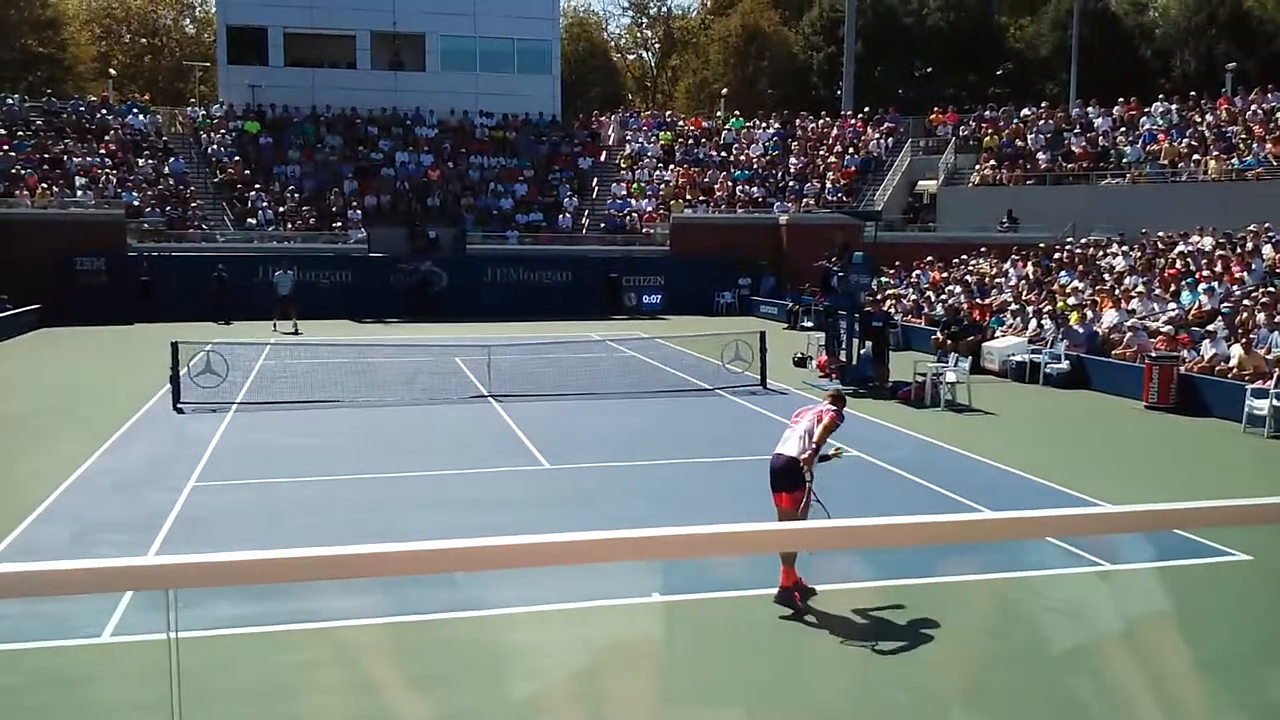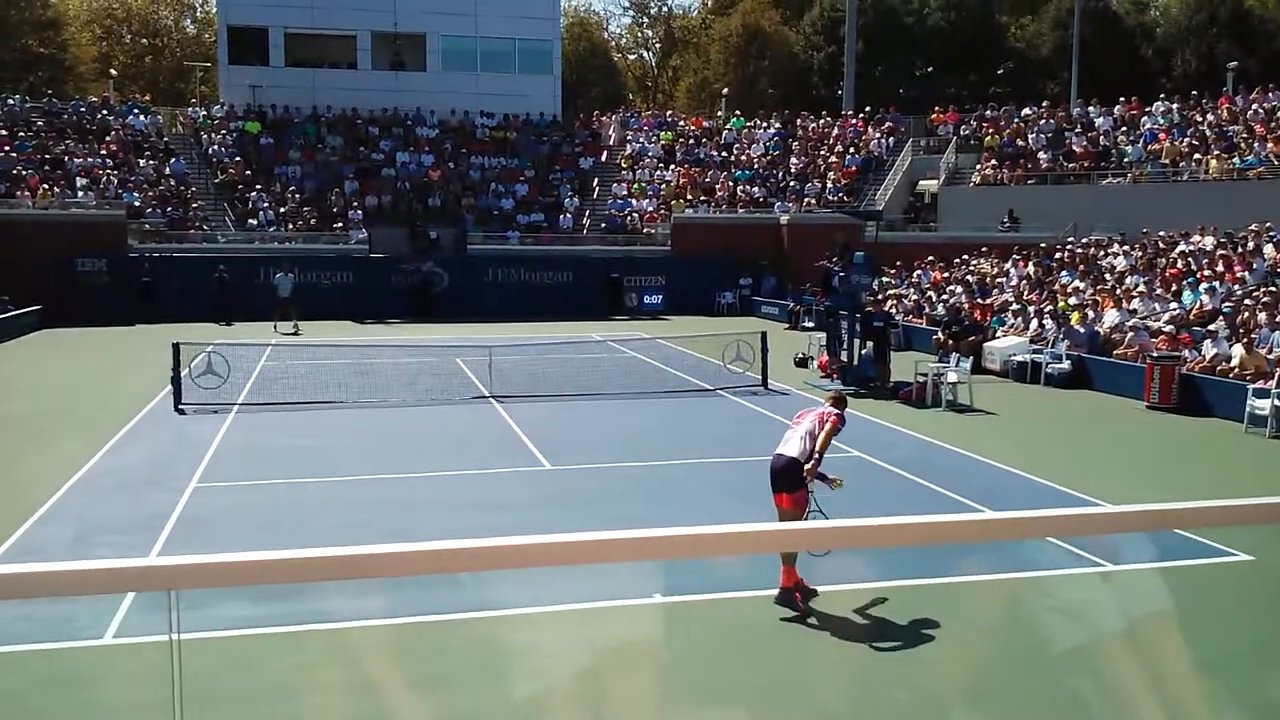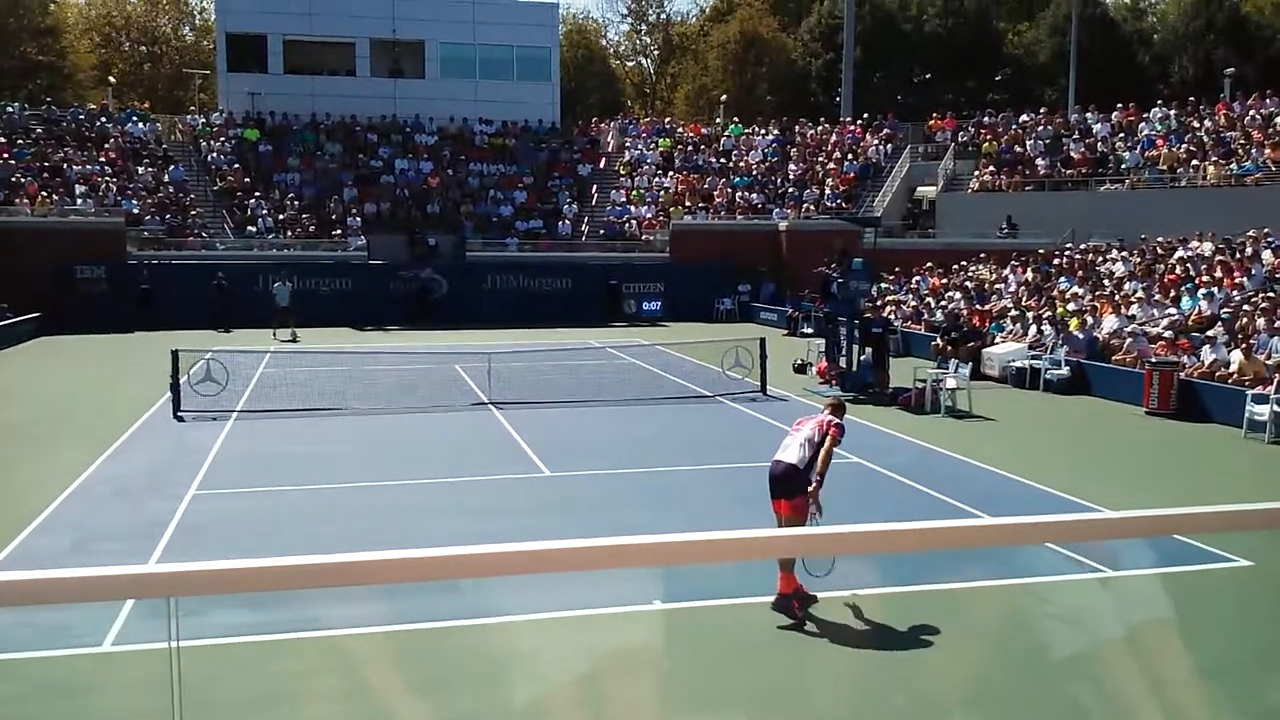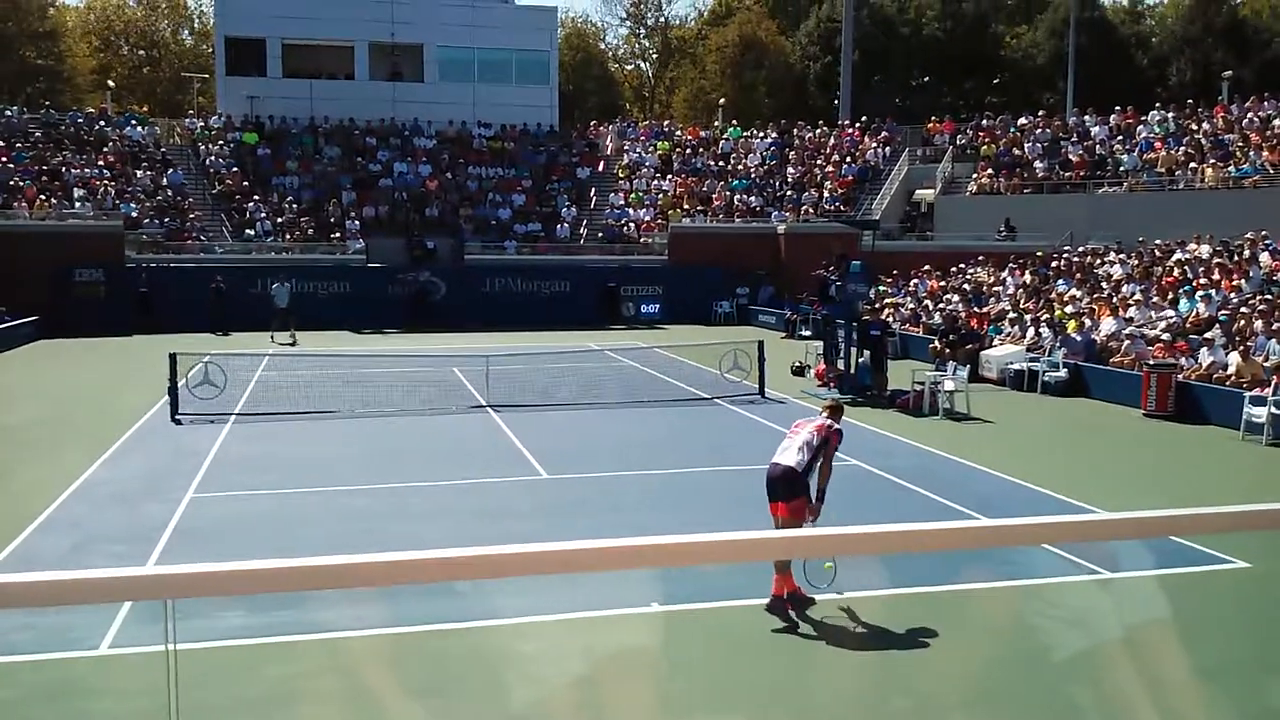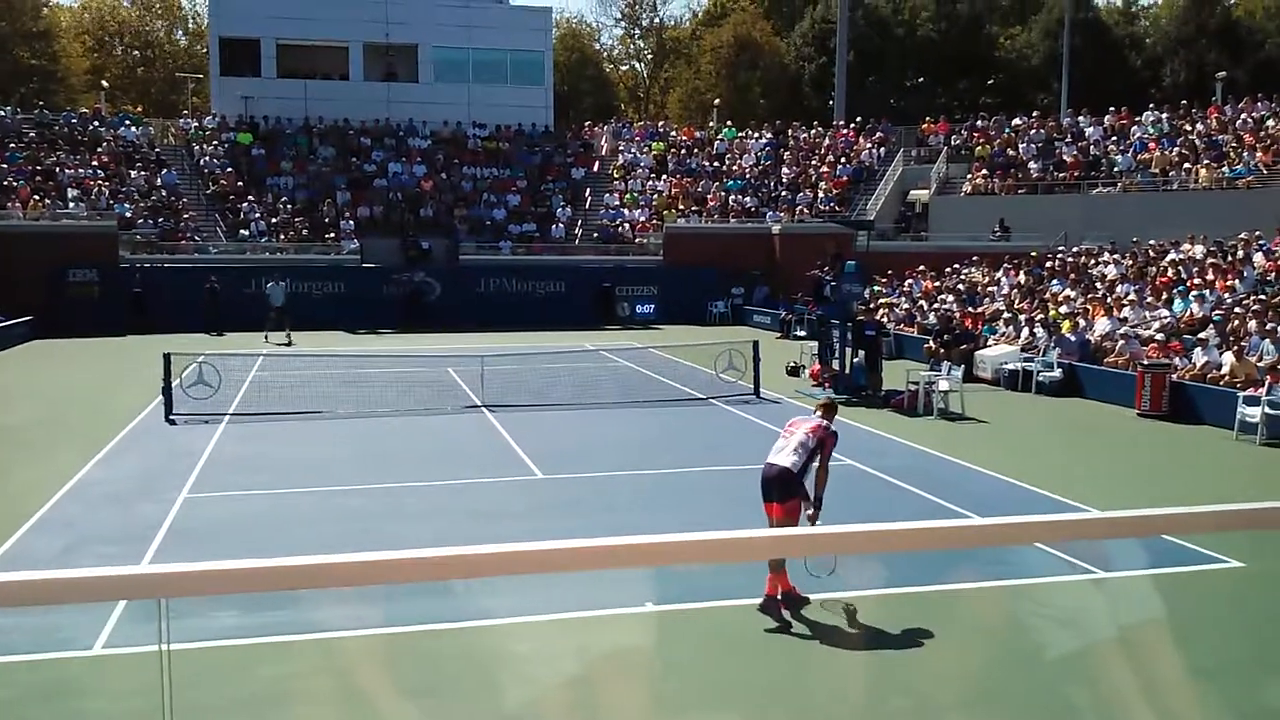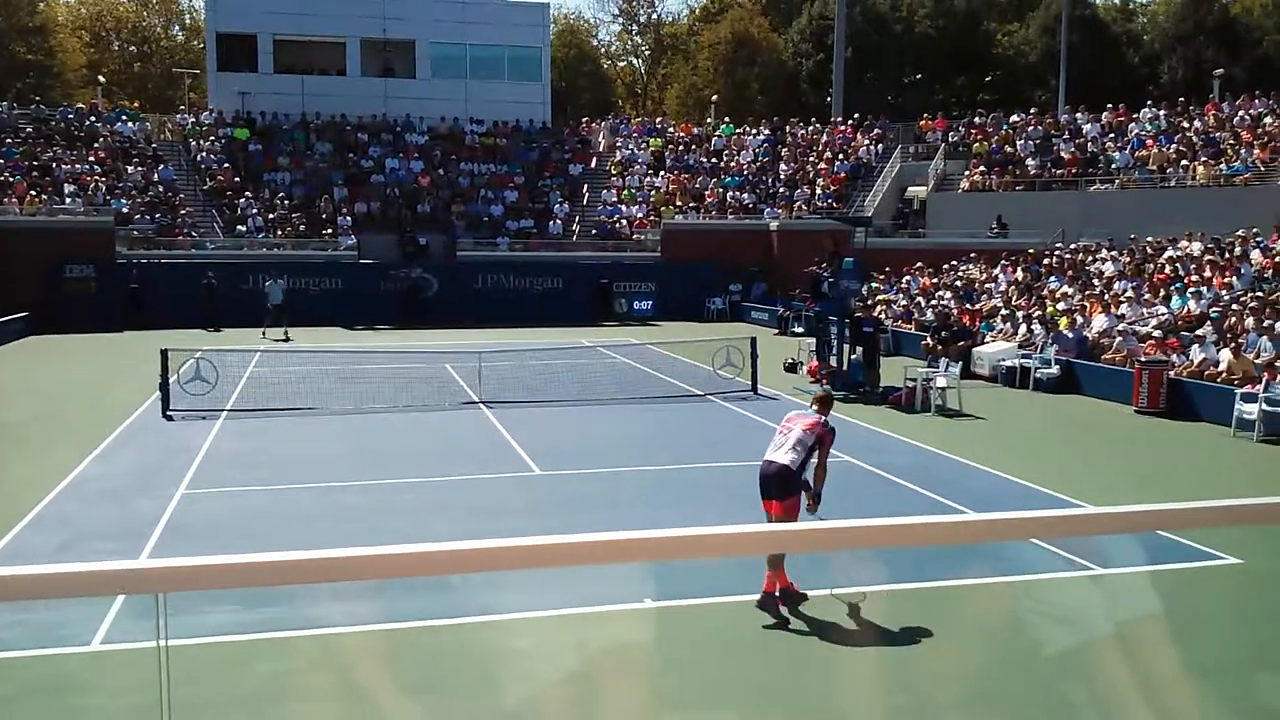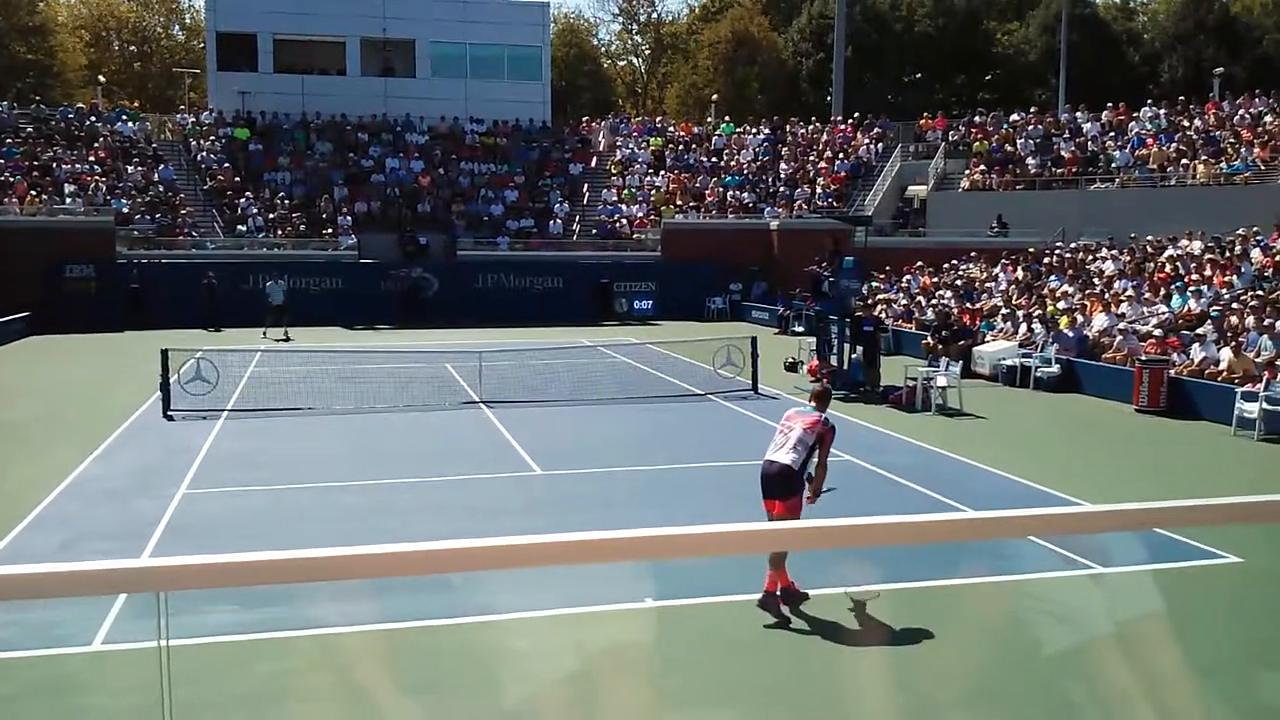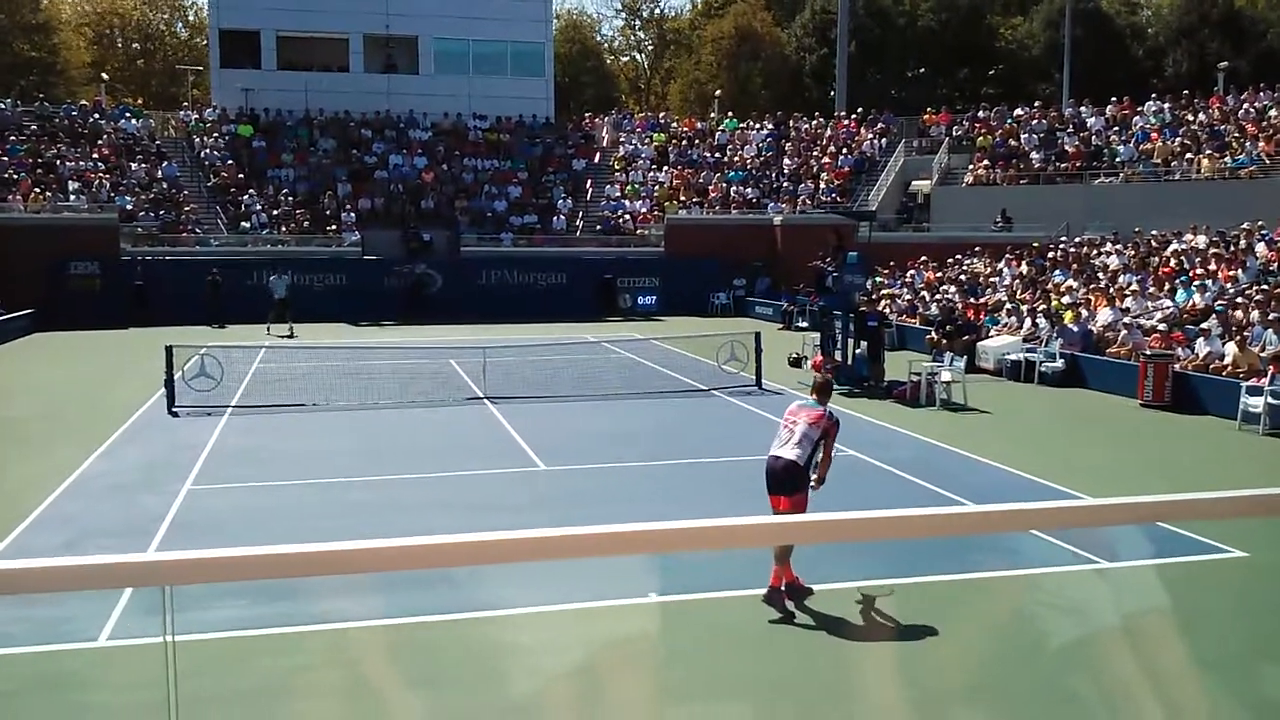
dt=0.1s
person 1, frame 1
left shoulder: (803, 411)
right shoulder: (834, 412)
right elbow: (823, 428)
left wrist: (824, 456)
right wrist: (813, 453)
left hip: (777, 461)
right hip: (793, 465)
left ankle: (792, 581)
right ankle: (785, 588)
person 1, frame 2
left shoulder: (805, 413)
right shoulder: (836, 415)
right elbow: (826, 434)
left wrist: (823, 477)
right wrist: (816, 461)
left hip: (777, 462)
right hip: (794, 466)
left ankle: (793, 582)
right ankle: (786, 589)
person 1, frame 3
left shoulder: (804, 420)
right shoulder: (836, 424)
right elbow: (825, 451)
left wrist: (812, 497)
right wrist: (818, 483)
left hip: (776, 468)
right hip: (793, 473)
left ankle: (793, 589)
right ankle: (783, 595)
person 1, frame 4
left shoulder: (802, 422)
right shoulder: (834, 430)
right elbow: (826, 464)
left wrist: (810, 503)
right wrist: (819, 500)
left hip: (773, 471)
right hip: (791, 476)
left ankle: (791, 591)
right ankle: (777, 597)
person 1, frame 5
left shoulder: (795, 421)
right shoulder: (829, 432)
right elbow: (822, 469)
left wrist: (806, 501)
right wrist: (817, 504)
left hip: (768, 471)
right hip: (786, 477)
left ankle: (786, 591)
right ankle: (770, 597)
person 1, frame 6
left shoulder: (792, 416)
right shoulder: (826, 428)
right elbow: (821, 466)
left wrist: (807, 489)
right wrist: (816, 497)
left hip: (766, 468)
right hip: (785, 474)
left ankle: (784, 587)
right ankle: (768, 593)
person 1, frame 7
left shoulder: (791, 413)
right shoulder: (826, 425)
right elbow: (821, 464)
left wrist: (806, 480)
right wrist: (816, 490)
left hip: (768, 467)
right hip: (787, 473)
left ankle: (785, 587)
right ankle: (769, 593)
person 1, frame 8
left shoulder: (793, 407)
right shoulder: (830, 419)
right elbow: (826, 456)
left wrist: (811, 468)
right wrist: (820, 478)
left hip: (772, 462)
right hip: (792, 469)
left ankle: (790, 582)
right ankle: (774, 588)
